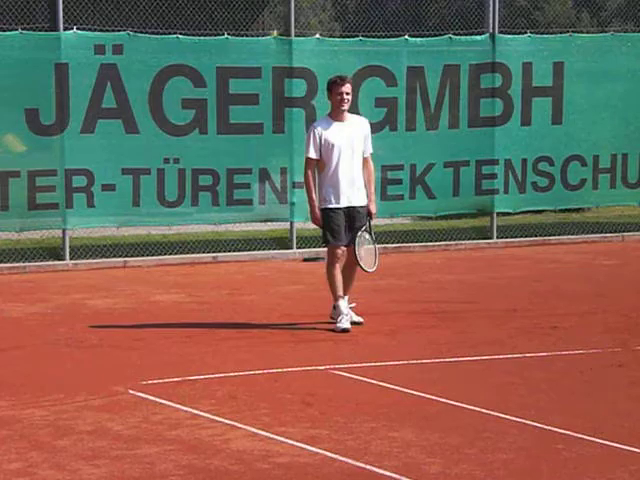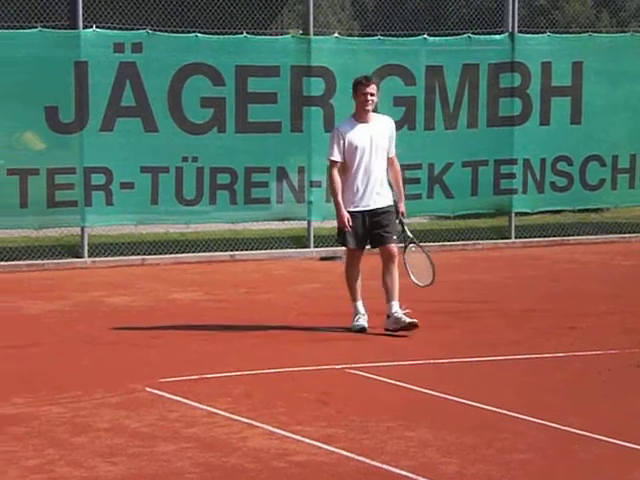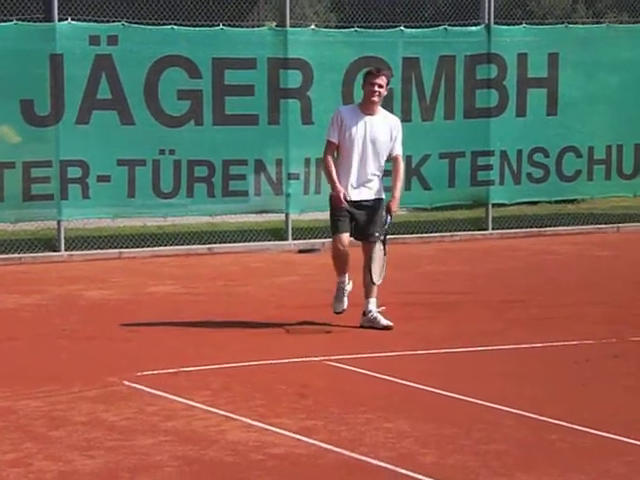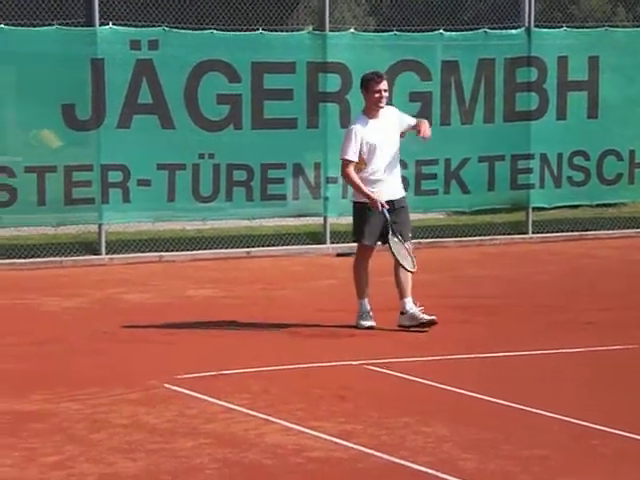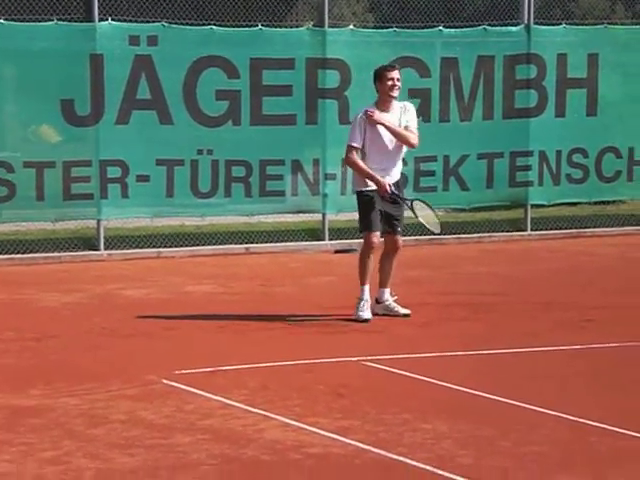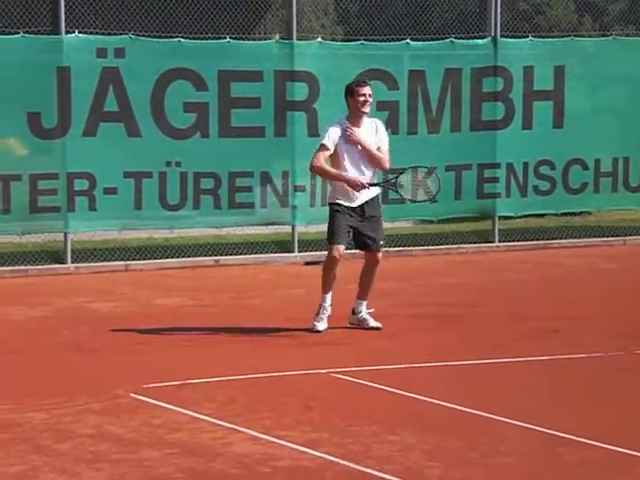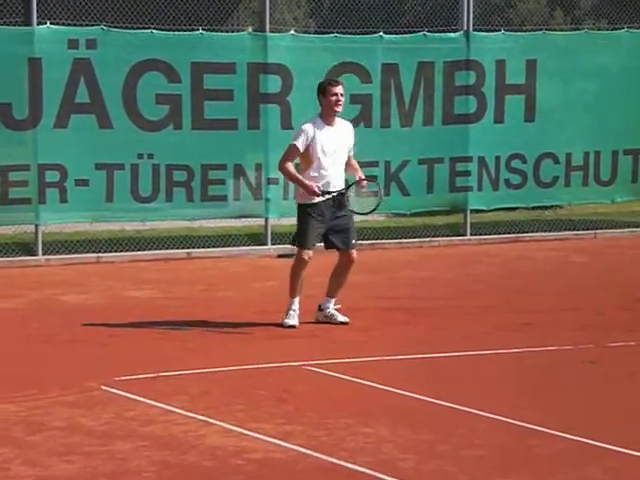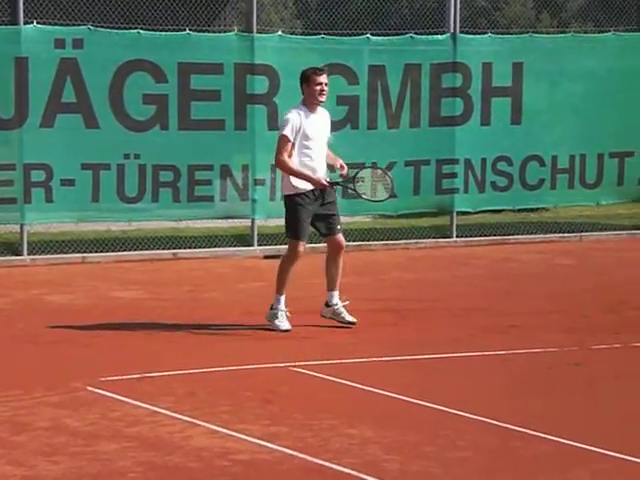
dt=0.7s
person 1, frame 1
left shoulder: (362, 124)
right shoulder: (318, 129)
left elbow: (367, 163)
right elbow: (310, 169)
left wrist: (371, 198)
right wrist: (313, 204)
left hip: (358, 202)
right hip: (331, 203)
left knee: (355, 256)
right knee: (336, 255)
left ankle: (342, 304)
right ankle: (341, 311)
person 1, frame 2
left shoulder: (387, 124)
right shoulder: (342, 130)
left elbow: (392, 163)
right elbow: (334, 171)
left wrist: (401, 199)
right wrist: (339, 208)
left hip: (383, 203)
right hip: (354, 207)
left knee: (391, 254)
right knee: (353, 257)
left ankle: (393, 314)
right ankle: (359, 312)
person 1, frame 3
left shoulder: (392, 123)
right shoulder: (342, 114)
left elbow: (397, 161)
right elbow: (328, 153)
left wrist: (396, 195)
right wrist: (335, 186)
left hip: (373, 198)
right hip: (343, 196)
left knee: (372, 251)
right knee: (340, 244)
left ankle: (370, 311)
right ankle: (343, 282)
person 1, frame 4
left shoulder: (394, 115)
right shoulder: (356, 129)
left elbow: (416, 124)
right elbow: (347, 170)
left wrist: (422, 124)
right wrist: (369, 196)
left hip: (396, 196)
right hip: (368, 200)
right knee: (364, 252)
left ankle: (408, 310)
right ankle: (364, 310)
person 1, frame 5
left shoulder: (406, 109)
right shoulder: (363, 118)
left elbow: (413, 142)
right elbow: (350, 157)
left wrist: (384, 122)
right wrist: (376, 179)
left hip: (393, 185)
right hip: (368, 187)
left knee: (394, 243)
right knee: (372, 240)
left ankle: (383, 299)
right ankle: (364, 298)
person 1, frame 6
left shoulder: (376, 126)
right shoulder: (335, 130)
left elbow: (384, 164)
right elbow: (315, 165)
left wrist: (361, 143)
right wrist: (346, 178)
left hip: (369, 201)
right hip: (342, 203)
left knee: (374, 258)
right knee: (335, 254)
left ankle: (359, 311)
right ankle: (325, 306)
person 1, frame 7
left shoulder: (347, 128)
right shoulder: (307, 130)
right elbow: (284, 164)
left wrist: (358, 172)
right wrist: (304, 184)
left hip: (338, 201)
right hip: (311, 203)
left knee: (349, 257)
right knee: (304, 256)
left ankle: (326, 308)
right ankle: (293, 308)
person 1, frame 8
left shoulder: (325, 116)
right shoulder: (293, 118)
right elbow: (280, 160)
left wrist: (335, 160)
right wrist: (309, 177)
left hip: (322, 190)
right hip: (299, 192)
left knee: (337, 243)
right knee: (296, 250)
left ankle: (332, 303)
right ankle: (277, 308)
